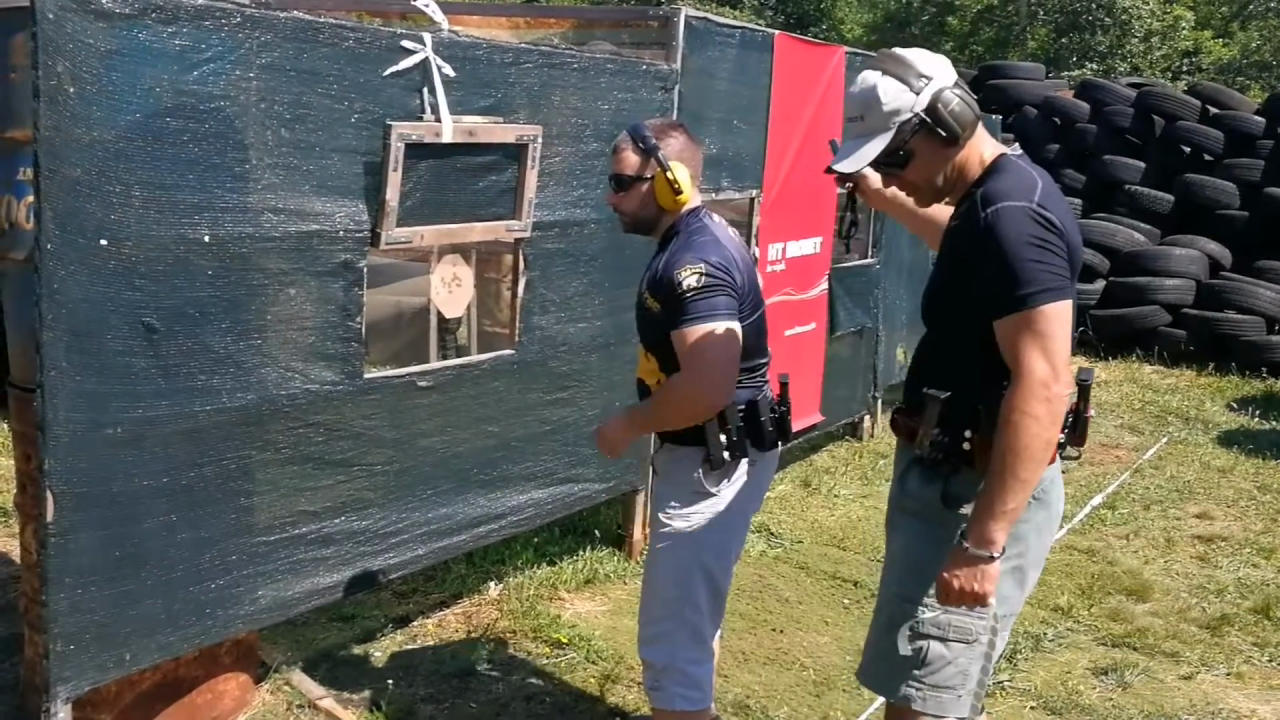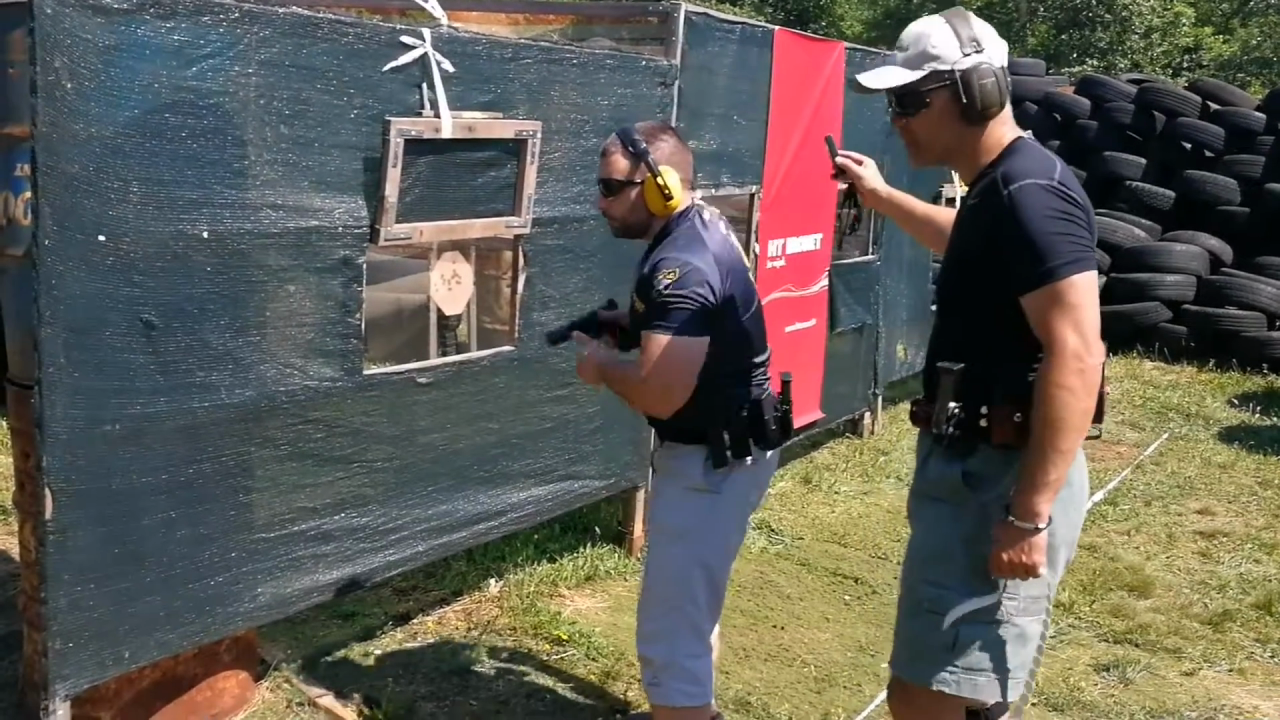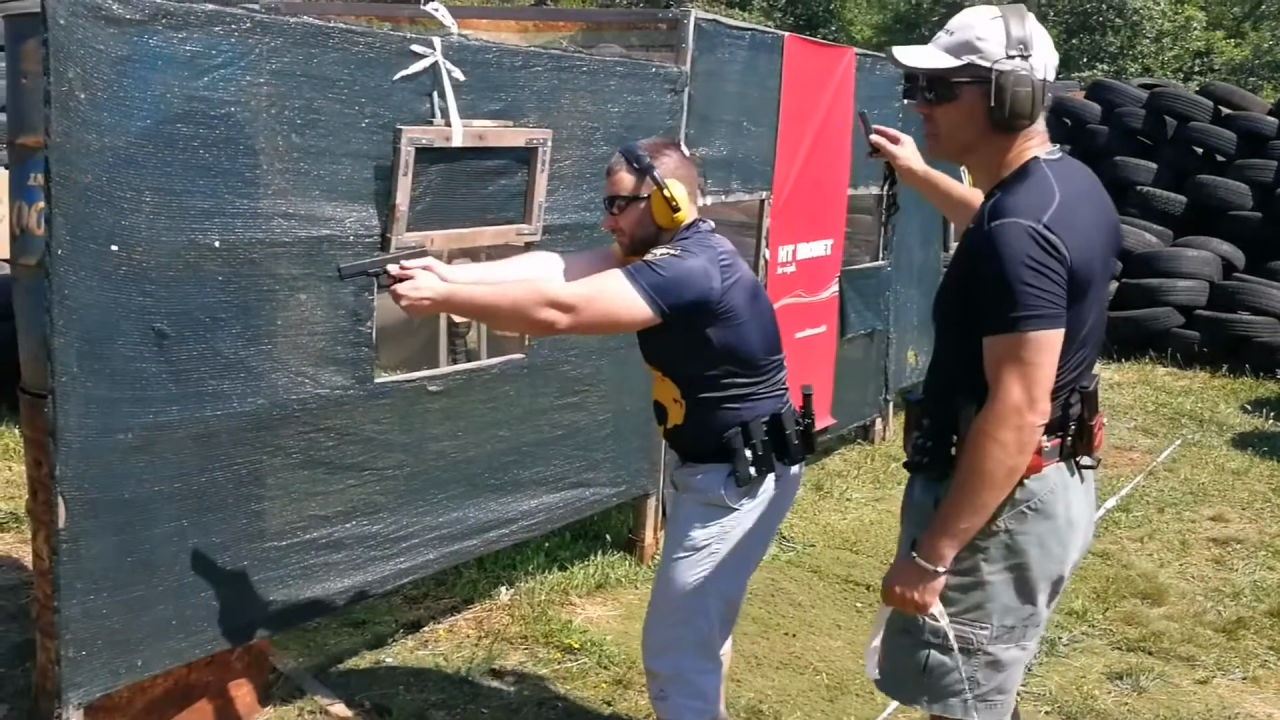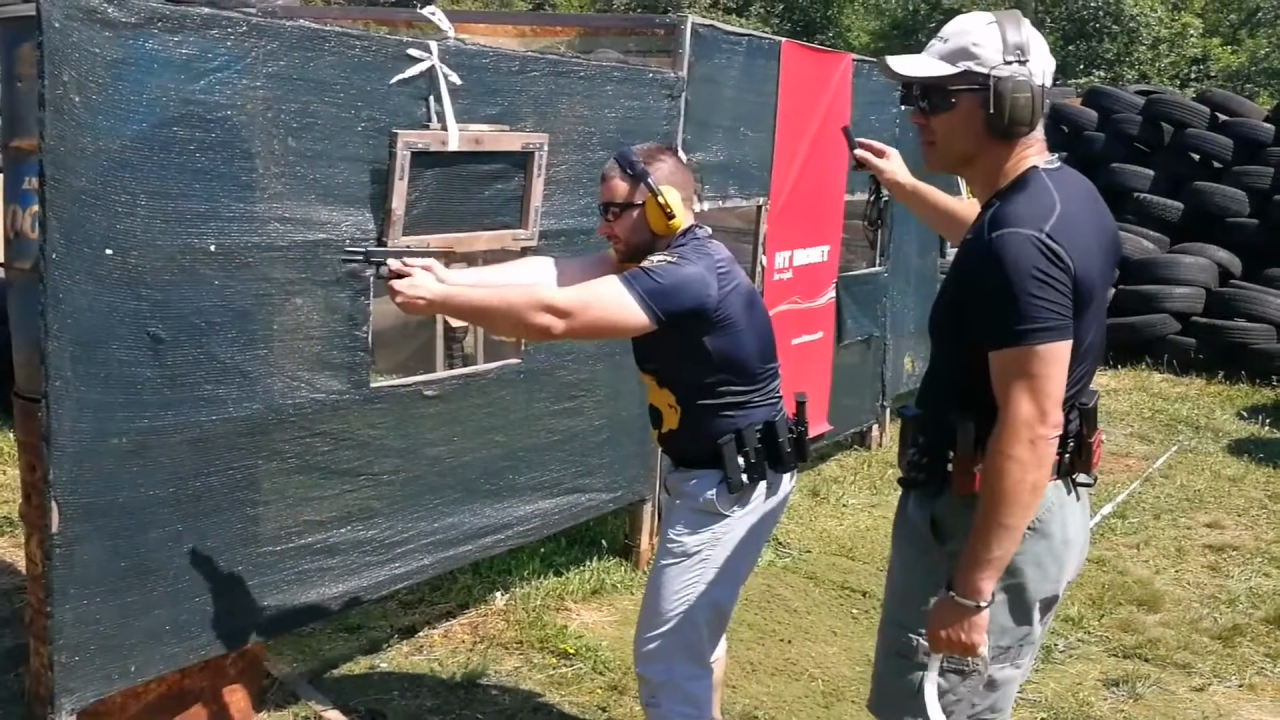
dt=0.5s
person 1, frame 1
left shoulder: (1012, 216)
right shoulder: (1004, 193)
left elbow: (1043, 387)
left wrist: (983, 542)
right wrist: (888, 201)
left hip: (975, 491)
right hip: (955, 475)
person 1, frame 2
left shoulder: (1029, 194)
right shoulder: (1005, 184)
left elbow: (1076, 359)
left wrist: (1029, 516)
right wrist: (882, 197)
left hip: (1000, 477)
right hip: (977, 465)
person 1, frame 3
left shoulder: (1019, 228)
right shoulder: (1067, 183)
left elbow: (1018, 412)
left wrist: (931, 554)
right wrist: (921, 176)
left hip: (1001, 500)
right hip: (1047, 484)
person 1, frame 4
left shoulder: (1021, 239)
right shoulder: (1065, 192)
left elbow: (1030, 429)
left wrist: (971, 590)
right wrist: (906, 188)
left hip: (987, 514)
right hip: (1032, 505)
person 2, frame 1
left shoulder: (694, 260)
right shoulder: (698, 237)
left elbow: (705, 389)
left wrist: (628, 425)
left hip: (711, 462)
right hip: (711, 456)
left knee: (671, 634)
right knee: (692, 609)
person 2, frame 2
left shoulder: (686, 260)
right shoulder: (688, 234)
left elbow: (661, 393)
left wrist: (603, 367)
right wrist: (618, 351)
left hip: (717, 458)
right hip: (708, 449)
left knee: (672, 630)
right knee: (691, 601)
person 2, frame 3
left shoulder: (689, 268)
right shoulder: (665, 251)
left elbow: (558, 309)
right elbow: (556, 268)
left wrist: (442, 298)
right wrist: (448, 272)
left hip: (740, 476)
right hip: (711, 464)
left knee: (676, 643)
right knee: (699, 612)
person 2, frame 4
left shoulder: (687, 274)
right shoulder: (666, 257)
left elbow: (554, 314)
right elbow: (554, 272)
left wrist: (438, 299)
right wrist: (446, 276)
left hip: (732, 484)
right hip: (706, 472)
left knee: (667, 652)
right knee: (694, 619)
